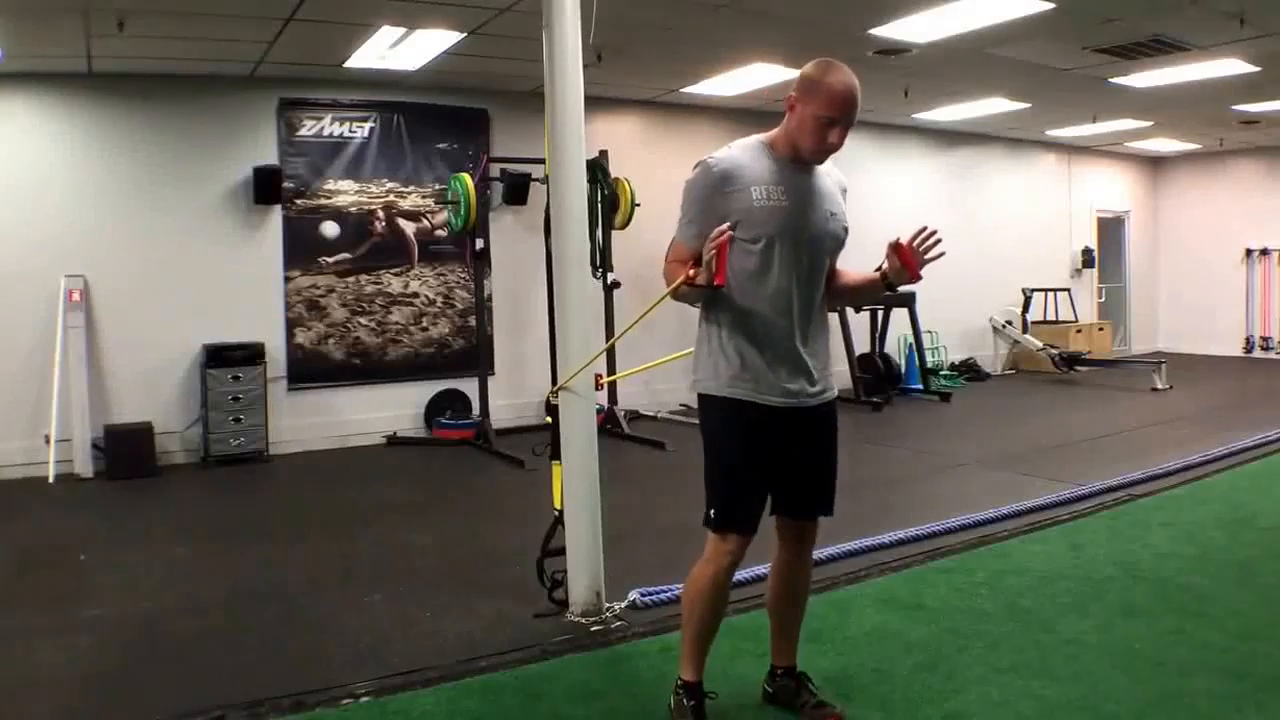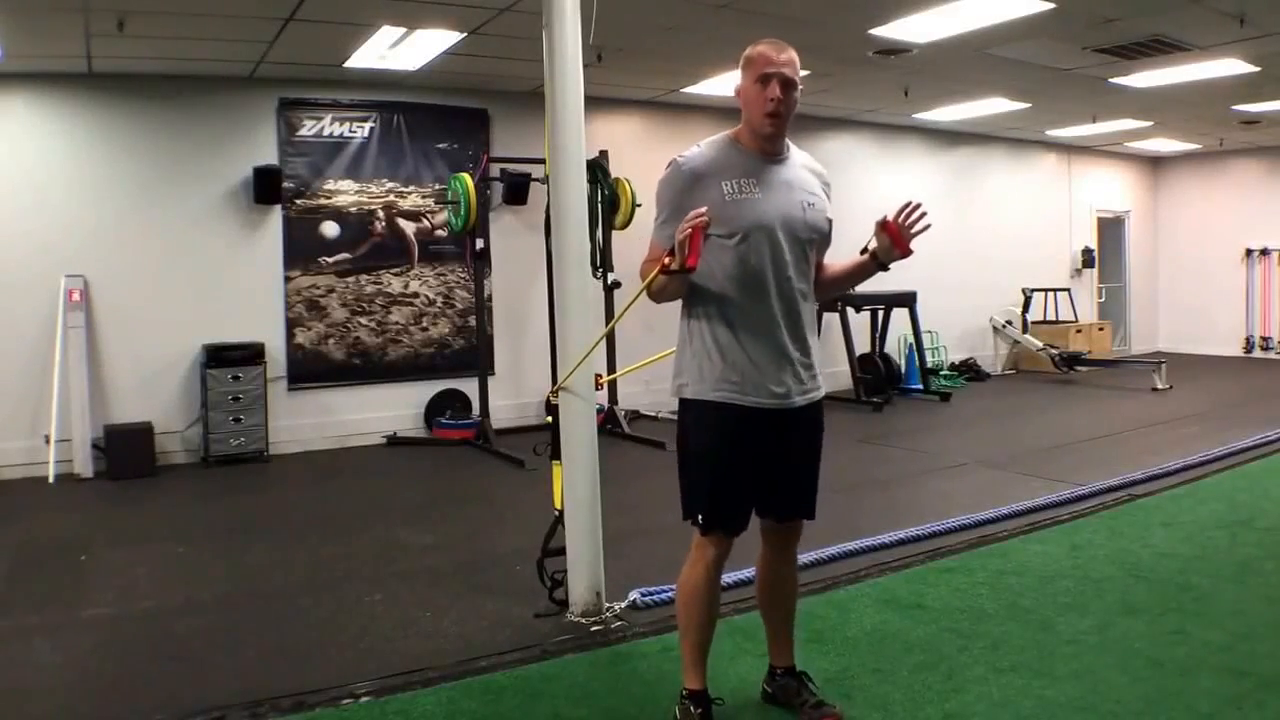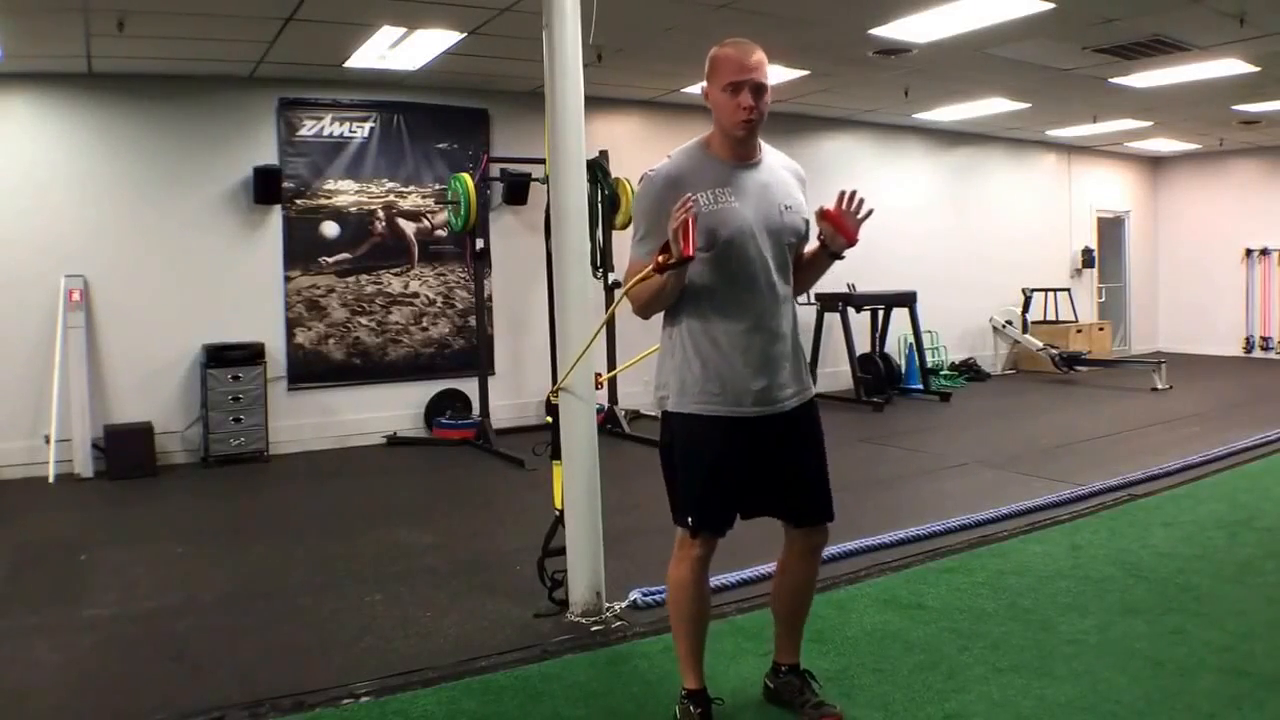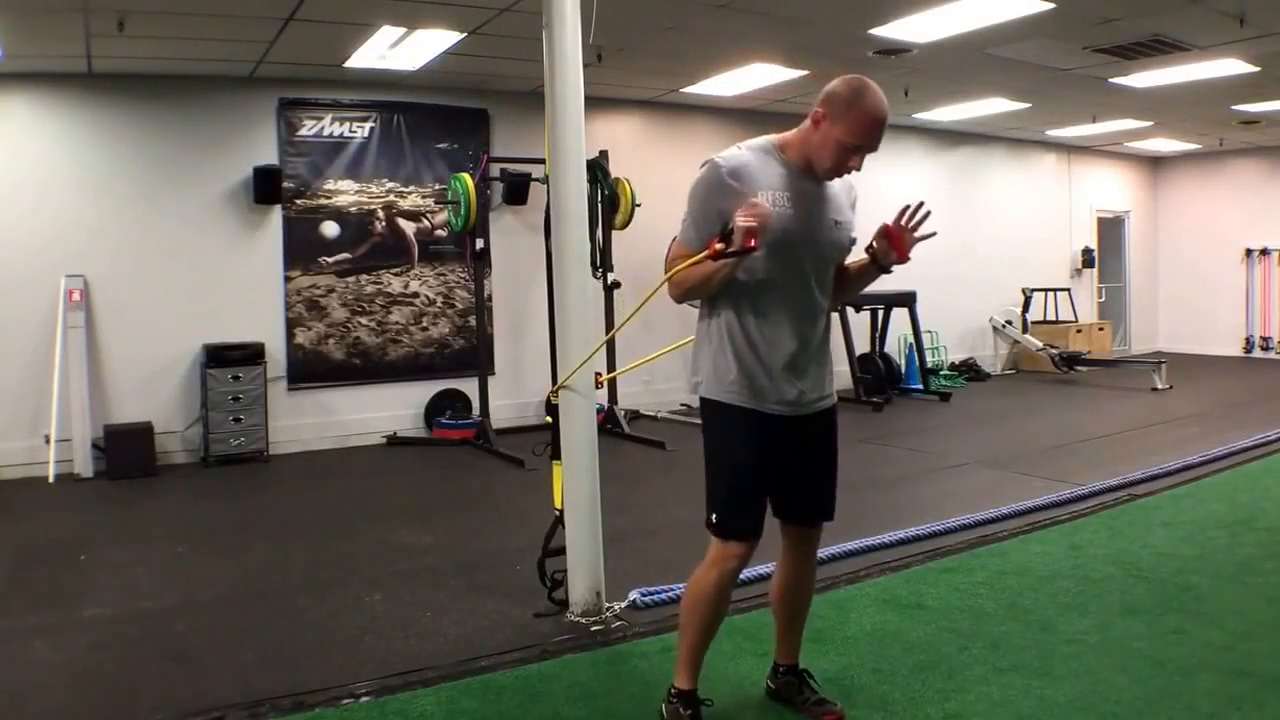
dt=1s
person 1, frame 1
left shoulder: (833, 187)
right shoulder: (723, 172)
right elbow: (674, 271)
left wrist: (886, 277)
right wrist: (702, 278)
left hip: (811, 391)
right hip: (737, 390)
left knee: (799, 536)
right knee: (729, 542)
person 1, frame 2
left shoulder: (812, 176)
right shoulder: (694, 170)
right elbow: (655, 283)
left wrist: (875, 258)
right wrist: (679, 264)
left hip: (798, 391)
right hip: (719, 393)
left knee: (784, 536)
right knee: (713, 540)
person 1, frame 3
left shoulder: (790, 175)
right shoulder: (669, 180)
right elbow: (640, 301)
left wrist: (830, 249)
right wrist: (674, 260)
left hip: (788, 394)
right hip: (703, 401)
left knee: (809, 534)
right knee: (698, 542)
person 1, frame 4
left shoulder: (841, 193)
right shoulder: (729, 173)
right elbow: (679, 284)
left wrist: (880, 259)
right wrist: (733, 251)
left hip: (812, 395)
right hip: (738, 394)
left knee: (804, 537)
right knee: (732, 548)
